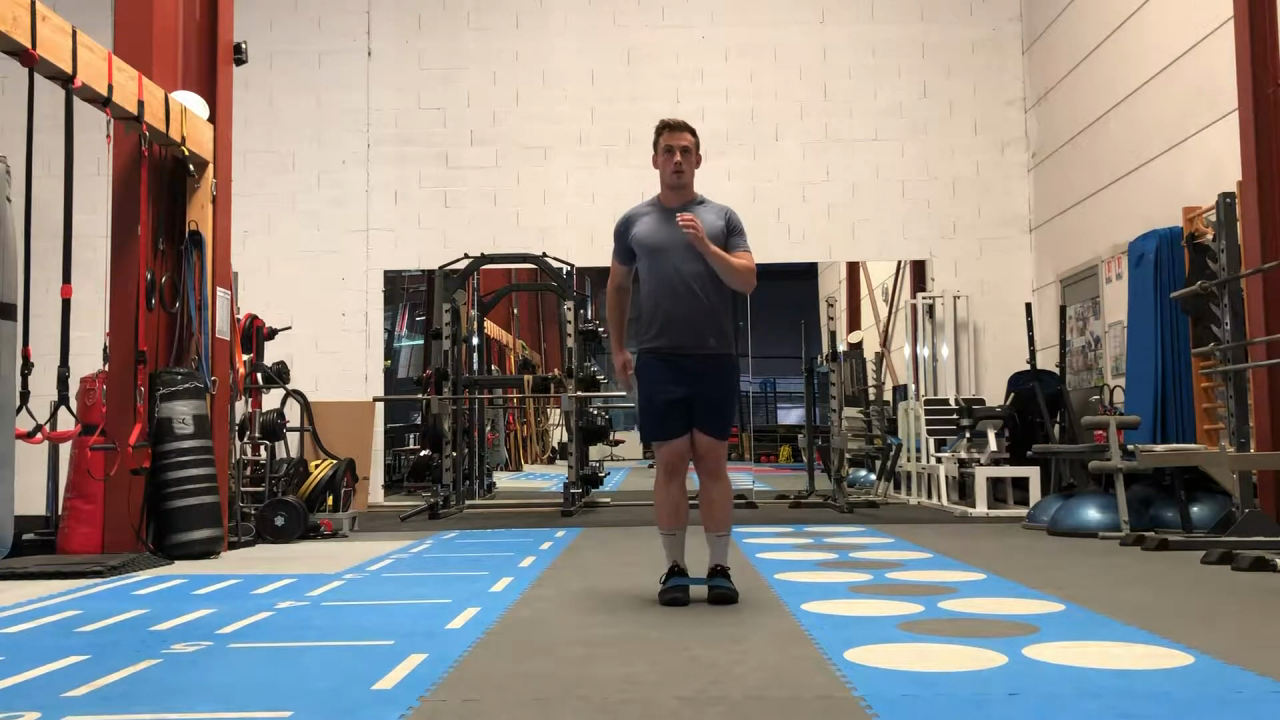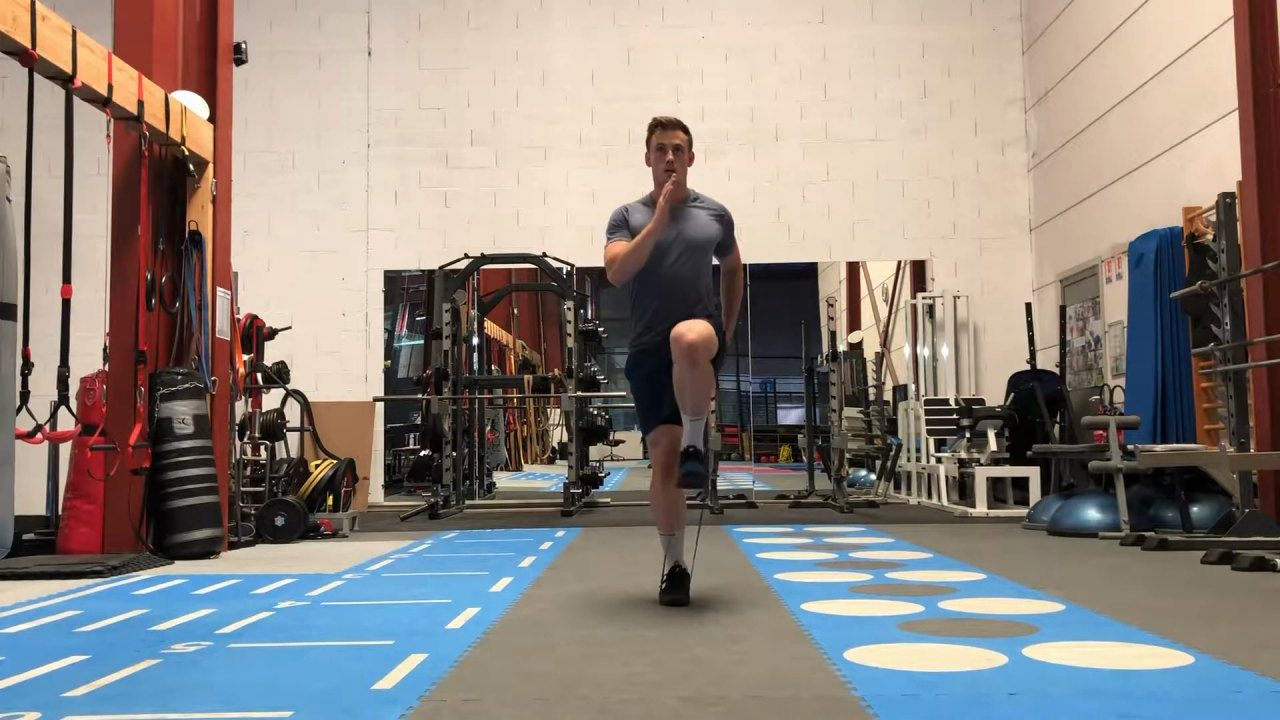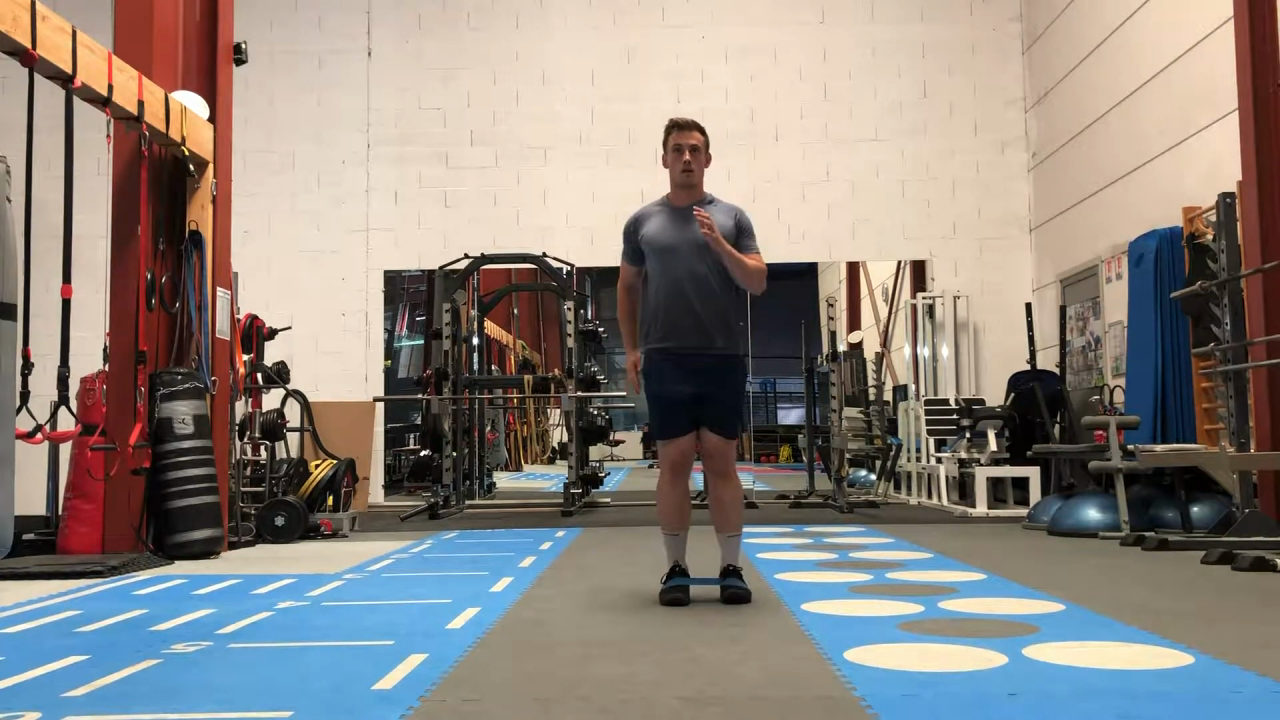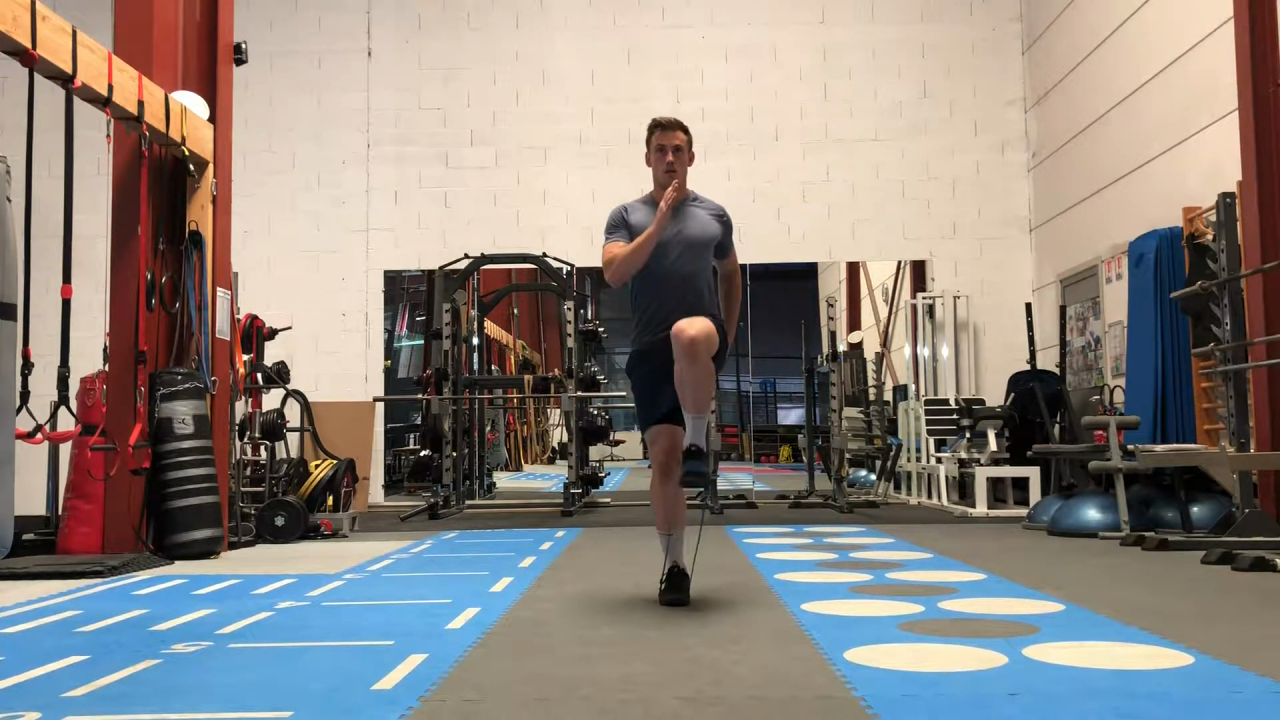
dt=1s
person 1, frame 1
left shoulder: (722, 217)
right shoulder: (633, 222)
left elbow: (747, 280)
right elbow: (617, 287)
left wrist: (705, 245)
right wrist: (618, 349)
left hip: (714, 358)
right hip: (657, 361)
left knee: (711, 462)
right knee: (670, 463)
left ankle: (719, 568)
right ankle: (675, 569)
person 1, frame 2
left shoulder: (715, 214)
right shoulder: (628, 215)
left elbow: (733, 270)
right elbow: (615, 271)
left wrist: (726, 328)
right wrist: (657, 221)
left hip: (699, 331)
right hip: (648, 348)
left knee: (686, 340)
right knee: (662, 458)
left ankle: (694, 445)
right ankle: (674, 568)
person 1, frame 3
left shoulder: (731, 217)
right shoulder: (642, 222)
left elbow: (757, 281)
right elbow: (627, 287)
left wrist: (719, 244)
right wrist: (631, 349)
left hip: (722, 357)
right hip: (665, 360)
left knee: (721, 462)
right knee: (675, 462)
left ankle: (731, 568)
right ankle: (676, 568)
person 1, frame 4
left shoulder: (714, 214)
right shoulder: (627, 214)
left elbow: (730, 275)
right elbow: (614, 272)
left wrist: (727, 334)
right wrist: (659, 222)
left hip: (701, 336)
right hip: (651, 348)
left knee: (688, 335)
right knee: (662, 457)
left ankle: (696, 444)
right ankle: (674, 568)
